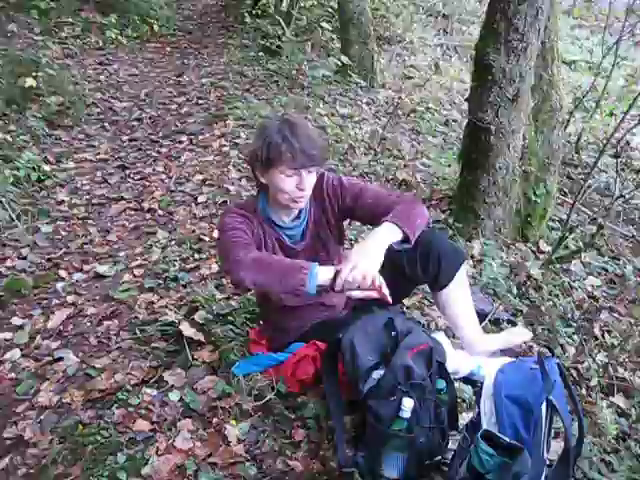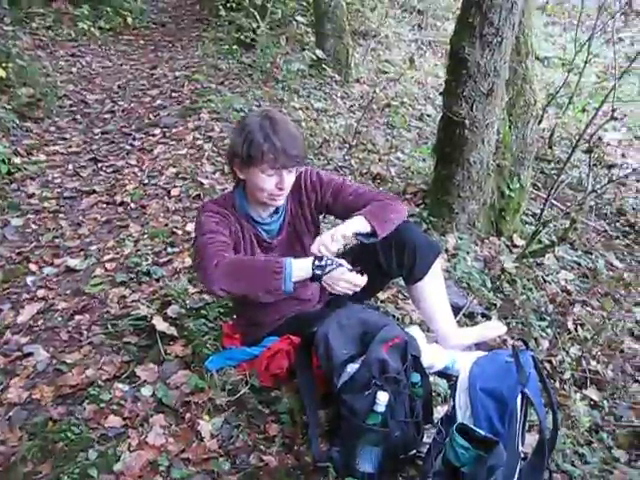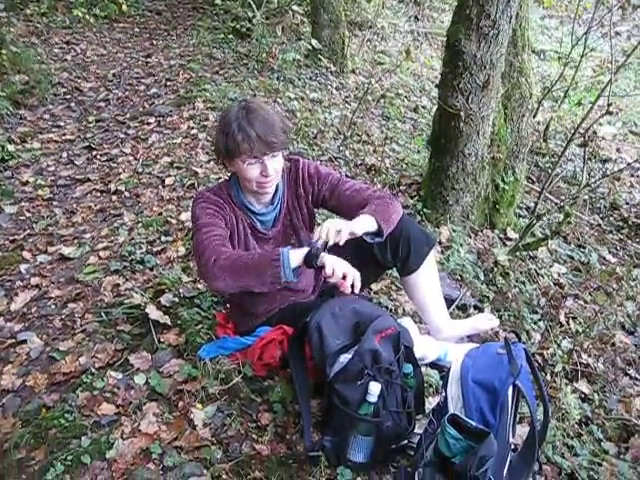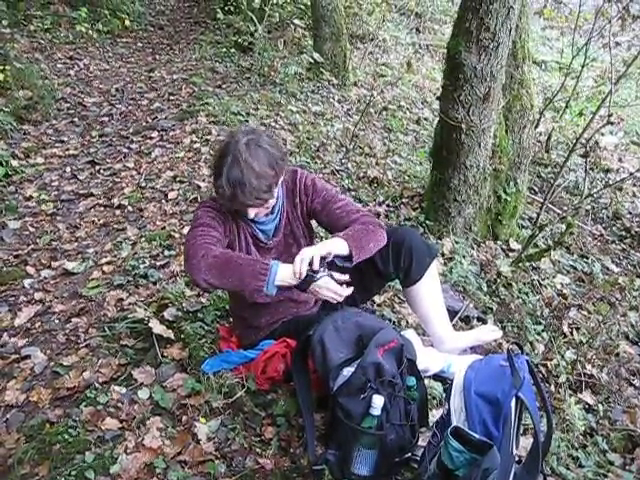
dt=1s
person 1, frame 1
left shoulder: (327, 190)
right shoulder: (240, 220)
left elbow: (413, 208)
right elbow: (243, 269)
left wrist: (377, 242)
right wrist: (334, 275)
left hip: (352, 297)
right hip: (303, 332)
left knee: (432, 244)
left ankle: (473, 343)
person 1, frame 2
left shoulder: (307, 184)
right shoulder: (218, 216)
left elbow: (392, 206)
right elbow: (215, 273)
left wrist: (344, 229)
right wrist: (314, 268)
left hip: (324, 291)
right hip: (277, 327)
left knee: (406, 237)
left ankle: (448, 337)
person 1, frame 3
left shoulder: (300, 174)
right shoulder: (212, 205)
left elbow: (387, 204)
right elbow: (215, 271)
left wrist: (354, 227)
right wrist: (308, 255)
left hip: (317, 282)
right hip: (269, 316)
left knee: (402, 229)
left ankle: (440, 329)
person 1, frame 4
left shoulder: (300, 185)
right shoulder: (215, 213)
left elbow: (372, 229)
right elbow: (200, 264)
left wrist: (326, 247)
right wrist: (297, 275)
left hip: (321, 291)
right hip: (274, 327)
left knee: (404, 241)
left ankle: (444, 340)
